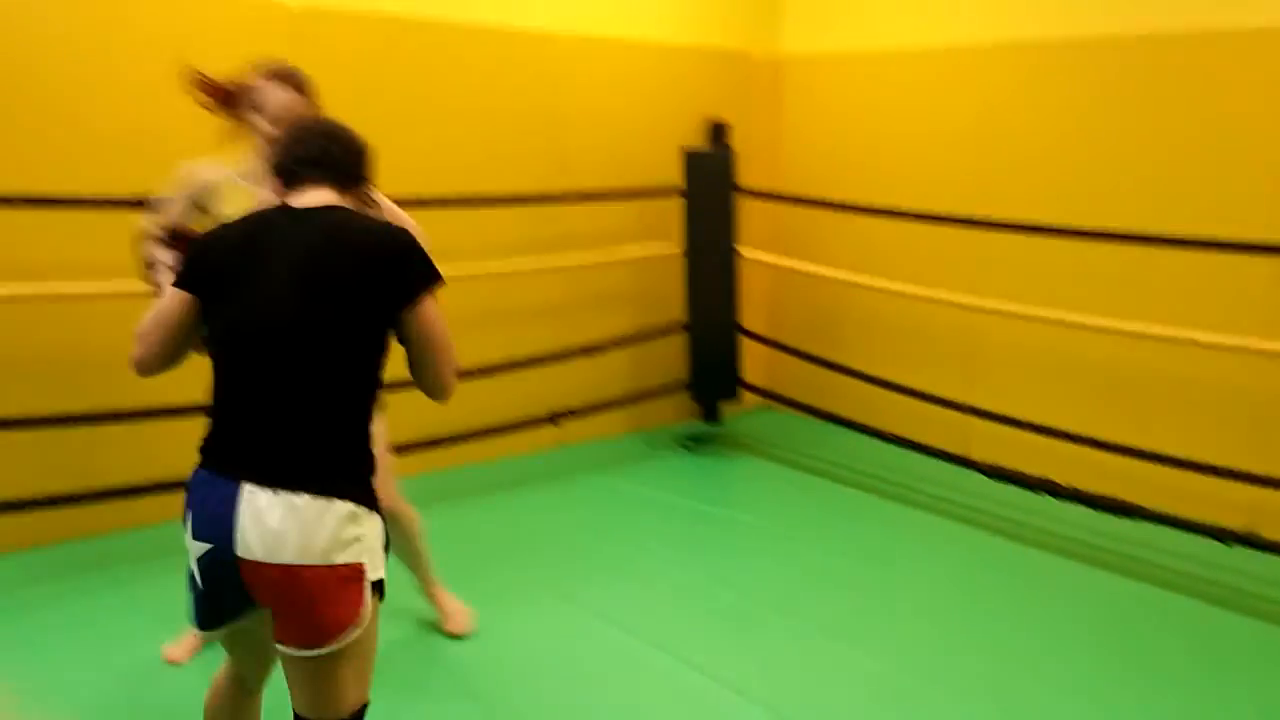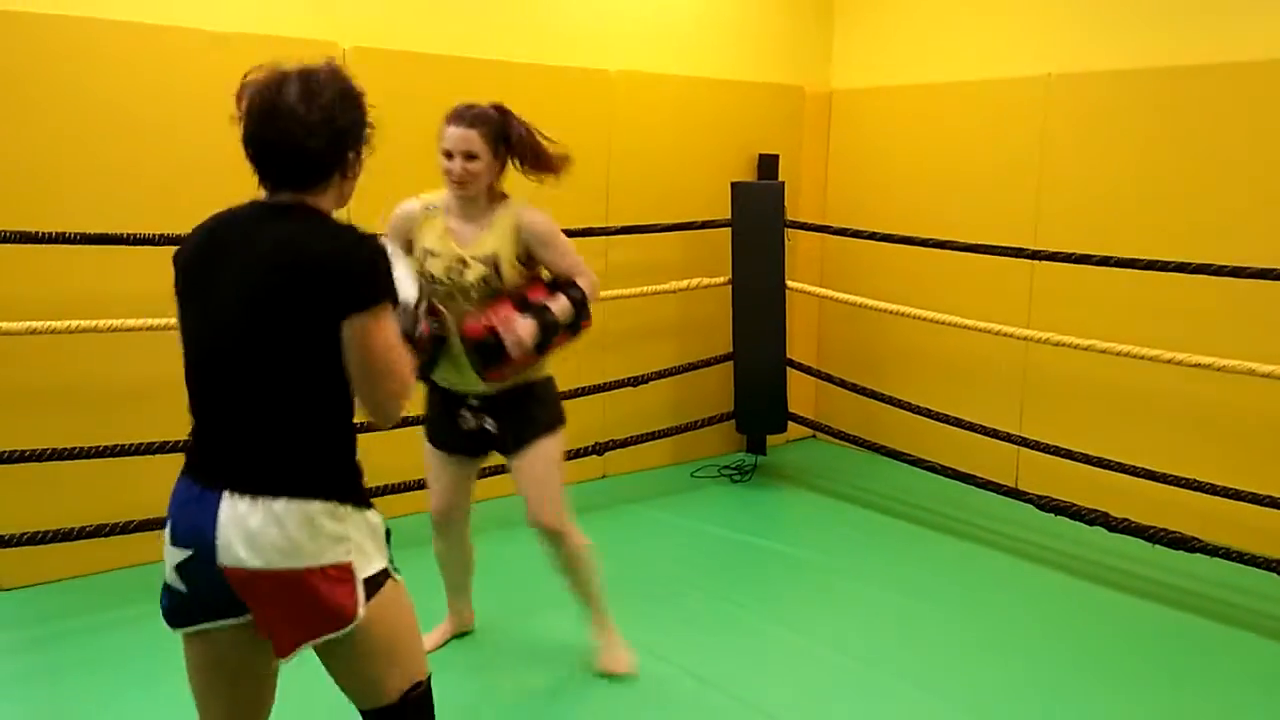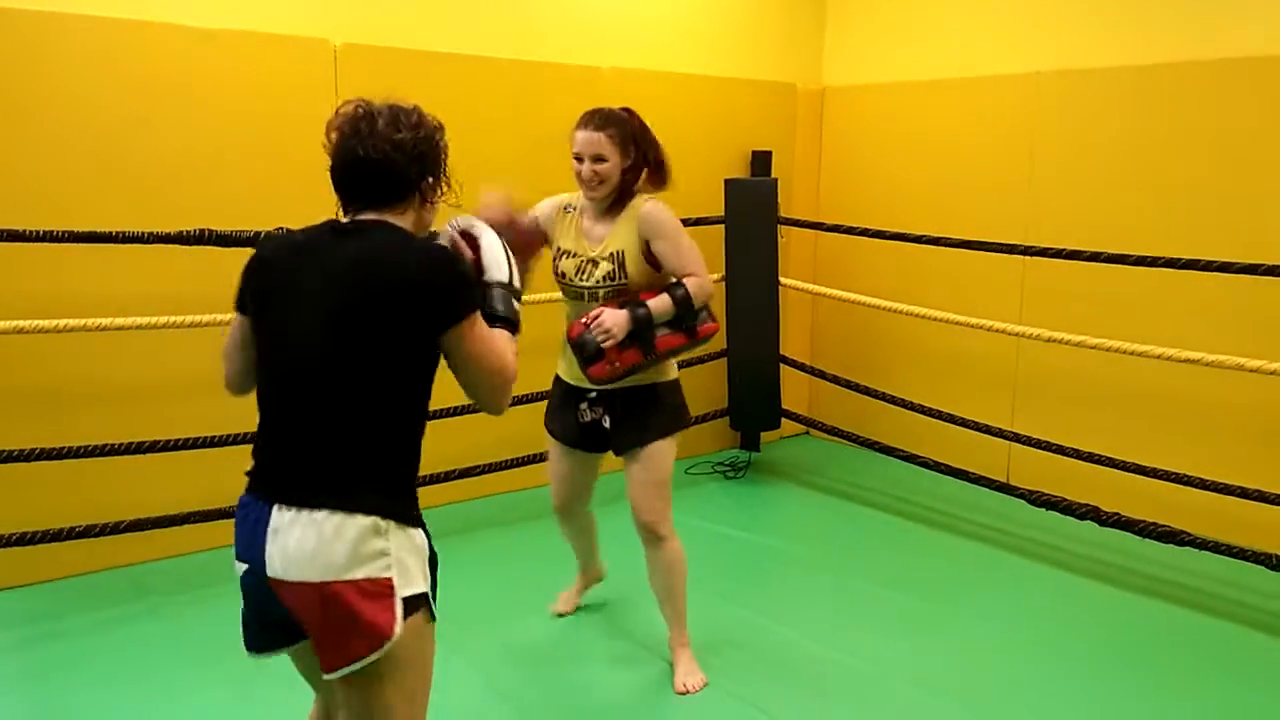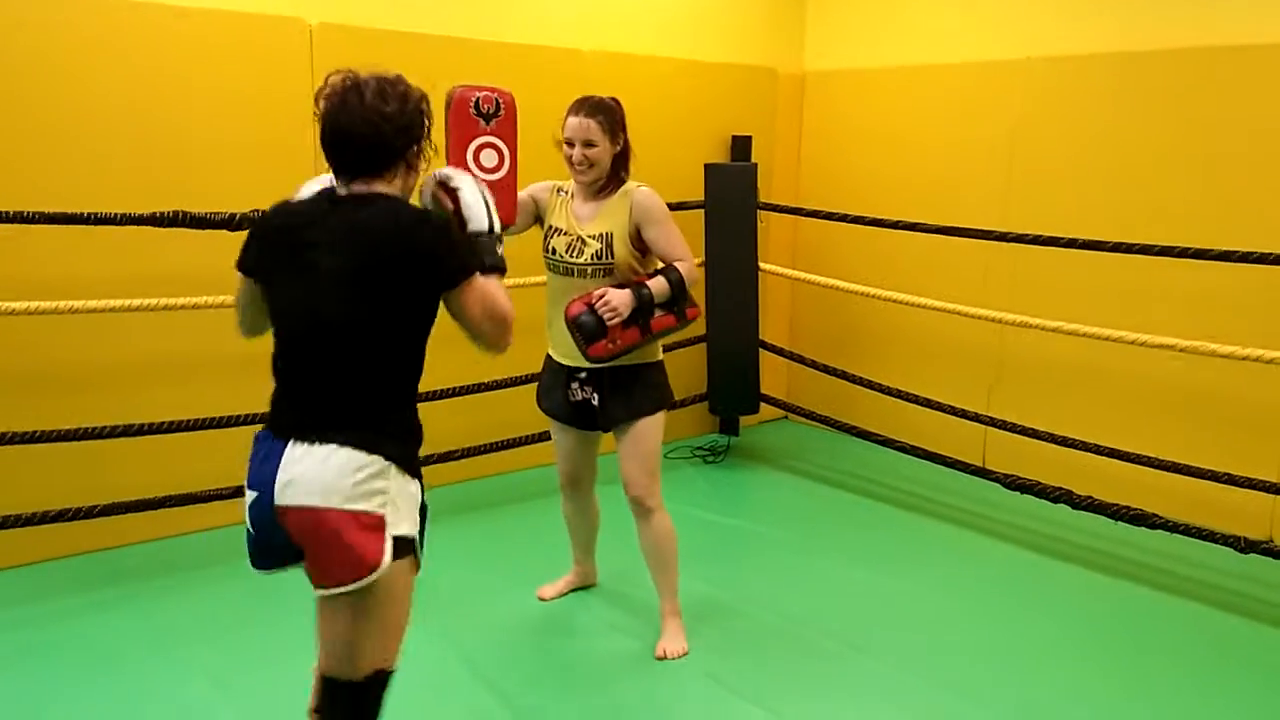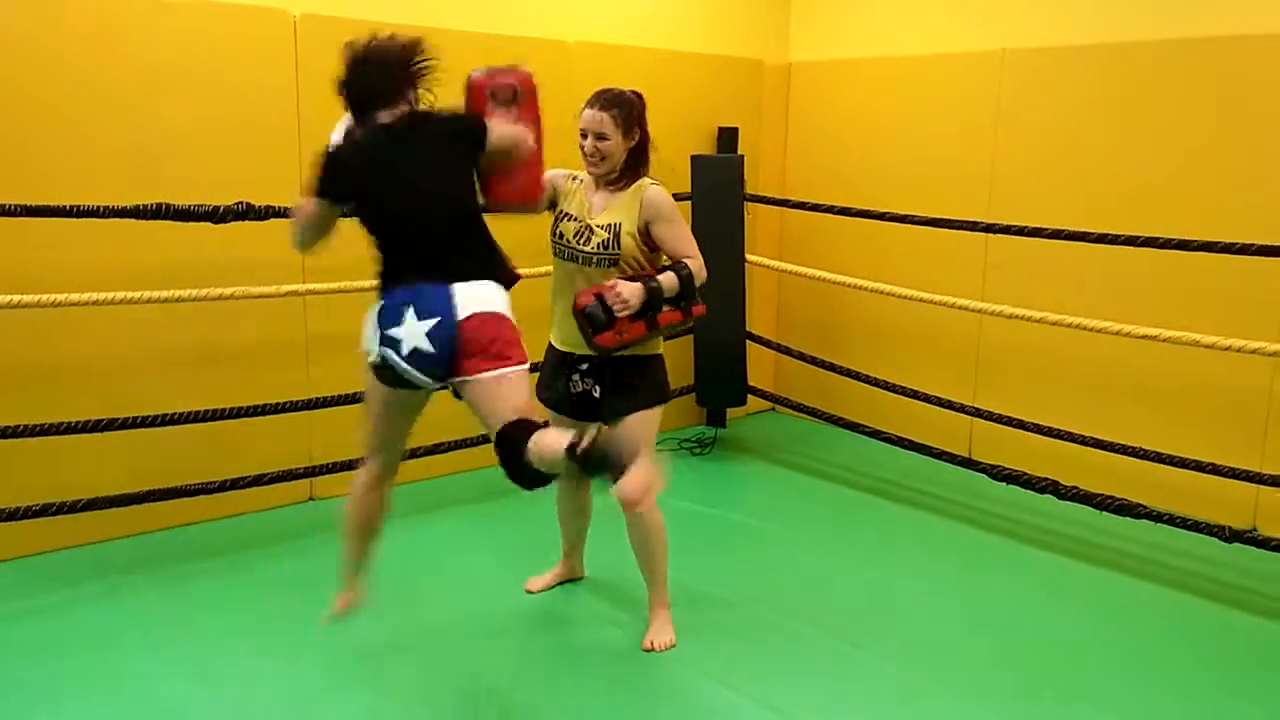
dt=0.5s
person 1, frame 1
left shoulder: (220, 246)
right shoulder: (389, 248)
left elbow: (147, 357)
right elbow: (440, 383)
left hip: (219, 507)
right hip: (321, 517)
left knee: (248, 664)
person 1, frame 2
left shoulder: (203, 245)
right shoulder: (348, 255)
right elbow: (386, 400)
right wrist: (397, 304)
left hip: (200, 520)
right hip: (304, 526)
person 1, frame 3
left shoulder: (274, 258)
right shoulder: (429, 268)
left elbow: (239, 378)
right elbow: (495, 391)
right wrist: (496, 294)
left hip: (264, 533)
right hip: (358, 540)
person 1, frame 4
left shoulder: (276, 225)
right shoulder: (426, 233)
right elbow: (496, 333)
right wrist: (471, 224)
left hip: (277, 469)
right hip: (360, 479)
left knee: (344, 640)
person 1, frame 5
left shoulder: (348, 157)
right shoulder: (445, 128)
left elbow: (303, 238)
right elbow: (522, 144)
left hip: (405, 318)
right hip: (477, 307)
left knee: (379, 467)
right knee: (524, 447)
left ankle: (350, 585)
right ankle: (596, 451)
person 2, frame 1
right shoulder: (211, 183)
left elbow: (405, 237)
right elbow: (154, 239)
right wrist: (172, 271)
left knee: (381, 497)
left ankle: (433, 591)
person 2, frame 2
left shoulder: (523, 222)
right shoulder: (413, 216)
left elbow: (584, 285)
left wrist: (538, 323)
left hip: (520, 392)
right hip: (451, 392)
left knee: (550, 521)
right knee: (445, 515)
left ankle: (603, 625)
right ankle: (459, 613)
person 2, frame 3
left shoulder: (650, 215)
right shoulder: (554, 212)
left elbow: (701, 284)
left wrist: (634, 316)
right wrist: (495, 228)
left hip: (643, 390)
right hip: (576, 386)
left knee: (651, 522)
right knee: (567, 502)
left ankle: (680, 647)
right ankle: (589, 572)
person 2, frame 4
left shoulder: (637, 201)
right shoulder: (548, 196)
left elbow: (688, 268)
left wrist: (636, 295)
left hip: (631, 370)
right hip: (566, 368)
left knee: (641, 494)
right knee: (573, 481)
left ankle: (671, 615)
right ankle: (583, 568)
person 2, frame 5
left shoulder: (649, 197)
right shoulder: (563, 184)
left elbow: (696, 267)
left wrist: (648, 288)
left hip: (632, 362)
right hip: (567, 357)
left knee: (633, 490)
right knee: (568, 471)
left ankle: (660, 608)
right ankle: (570, 562)
